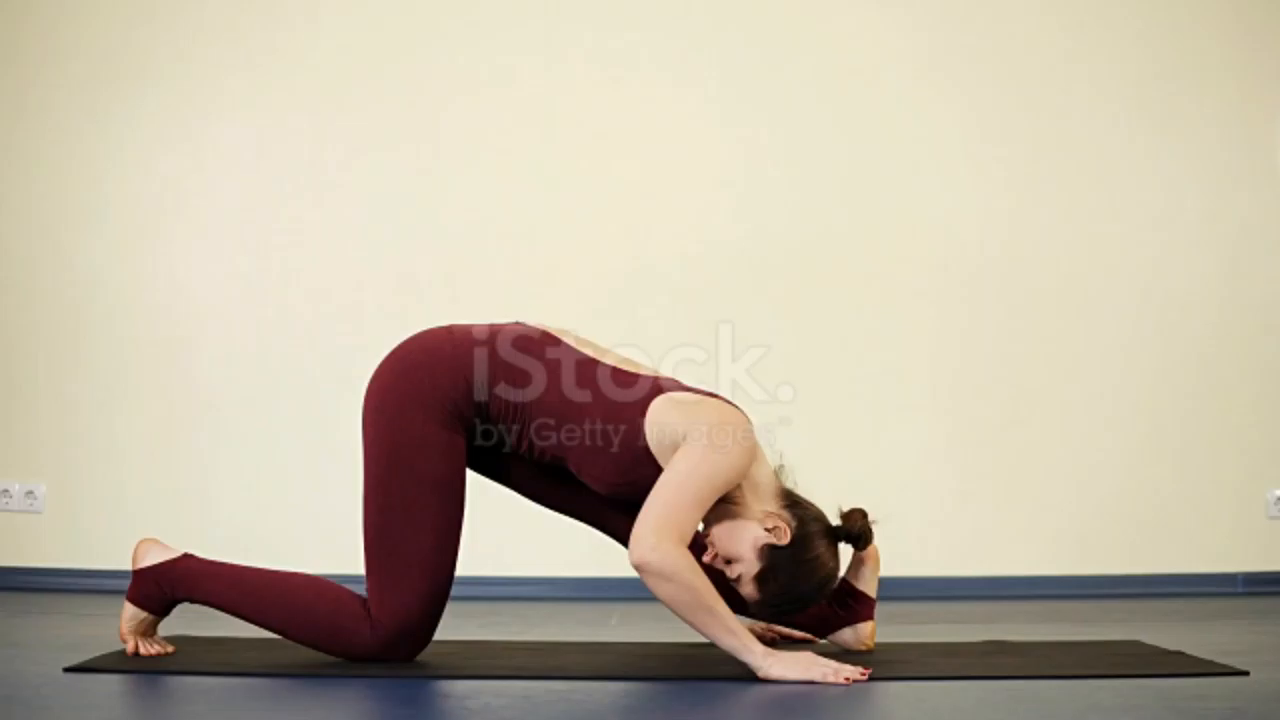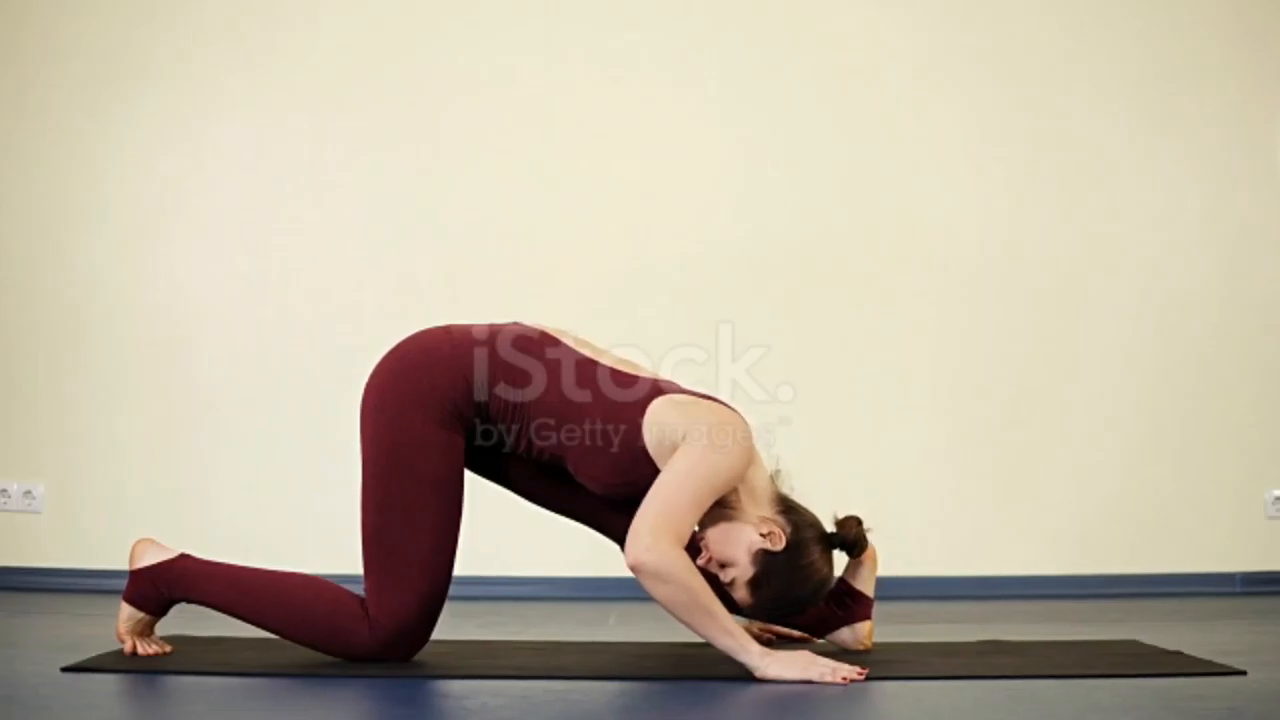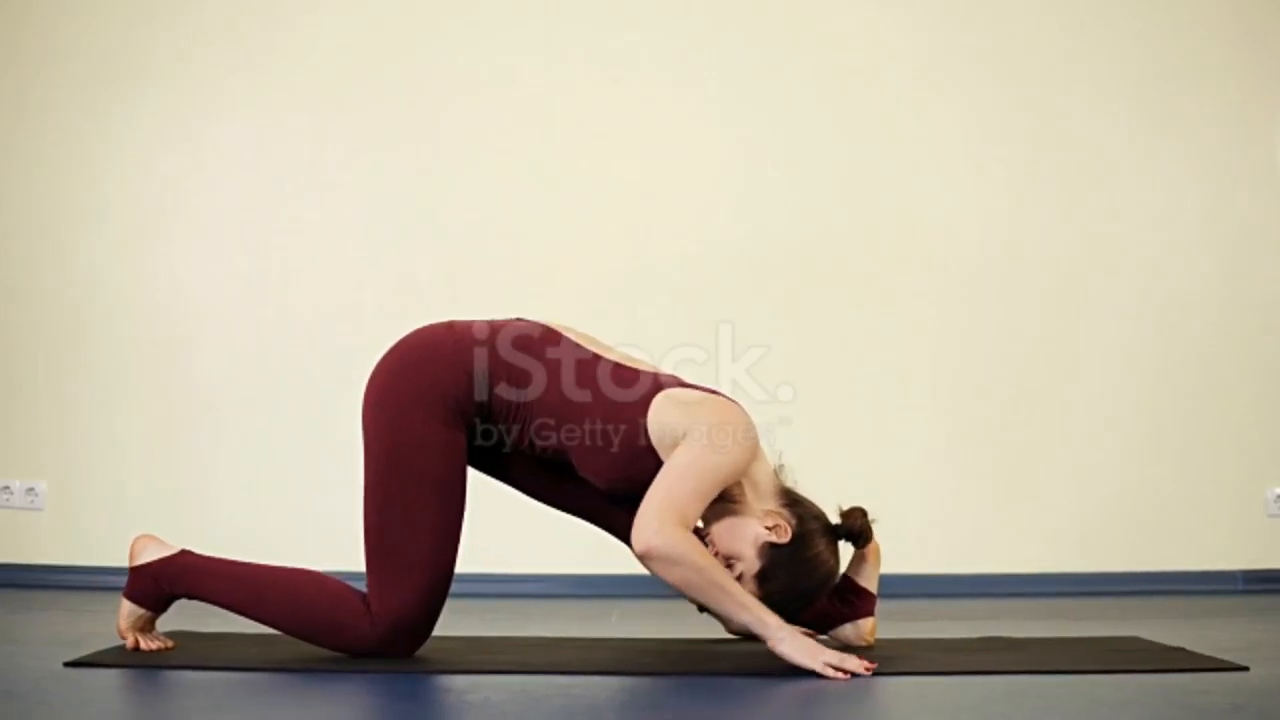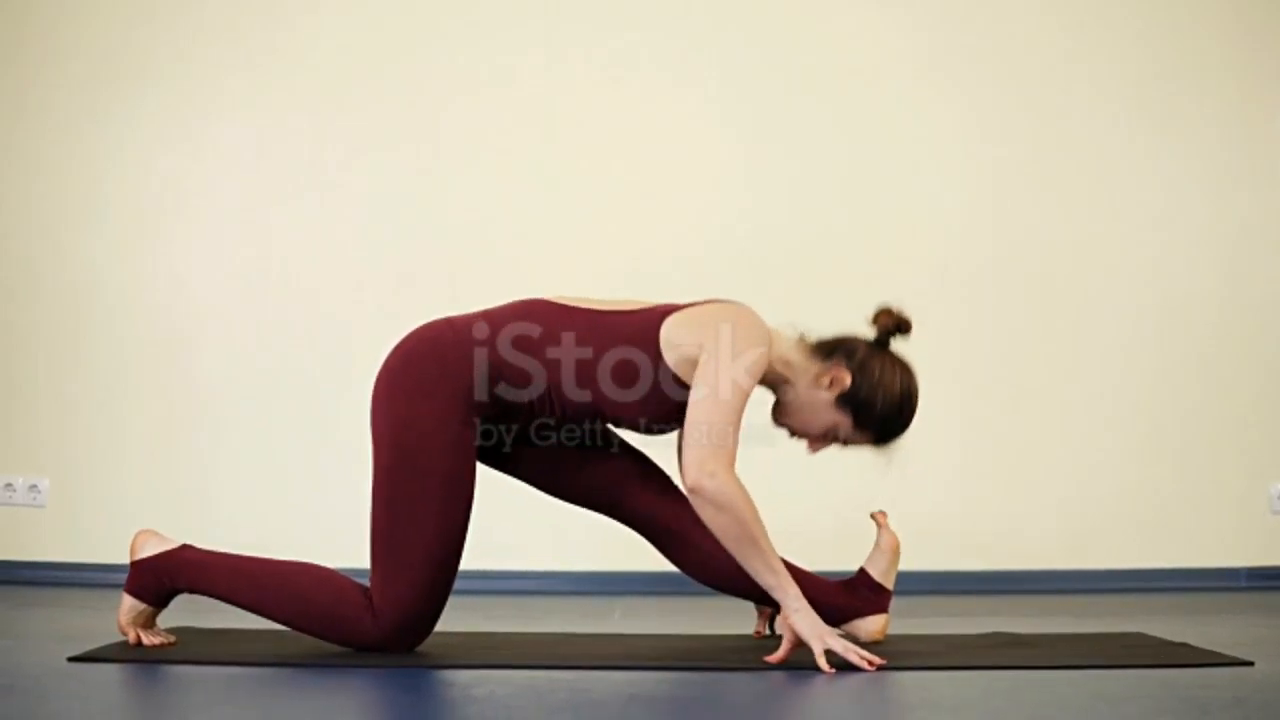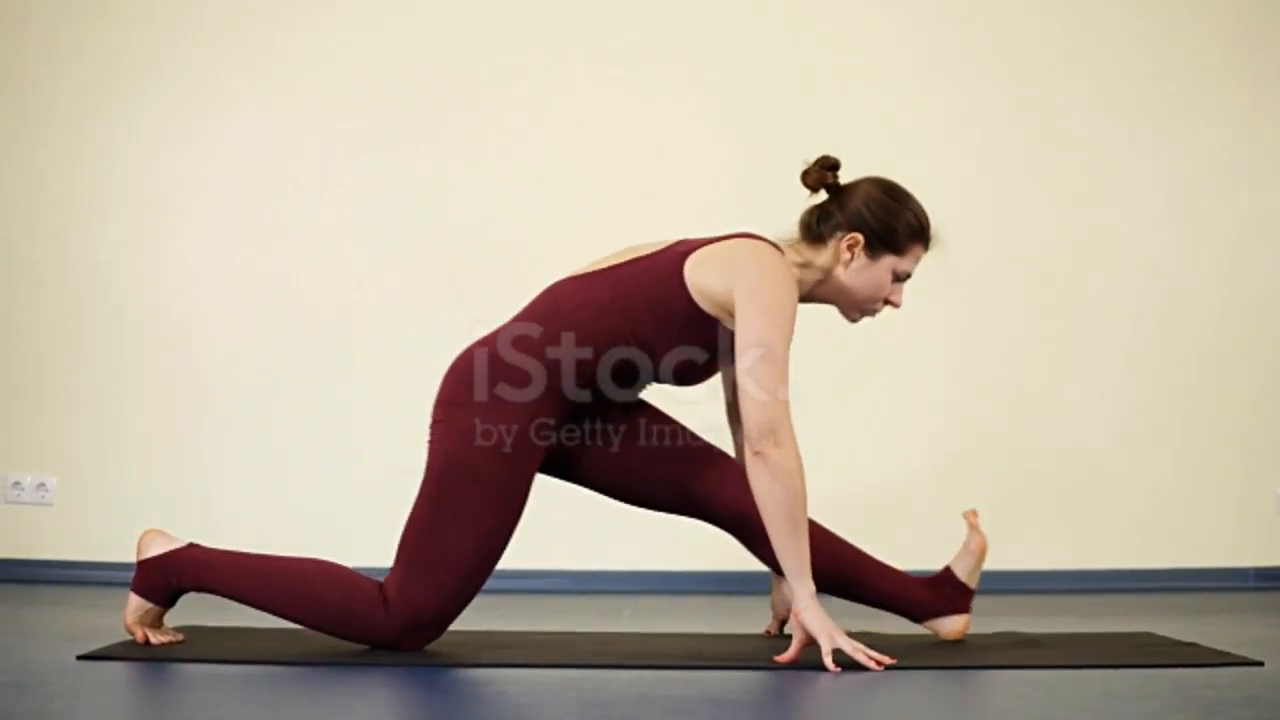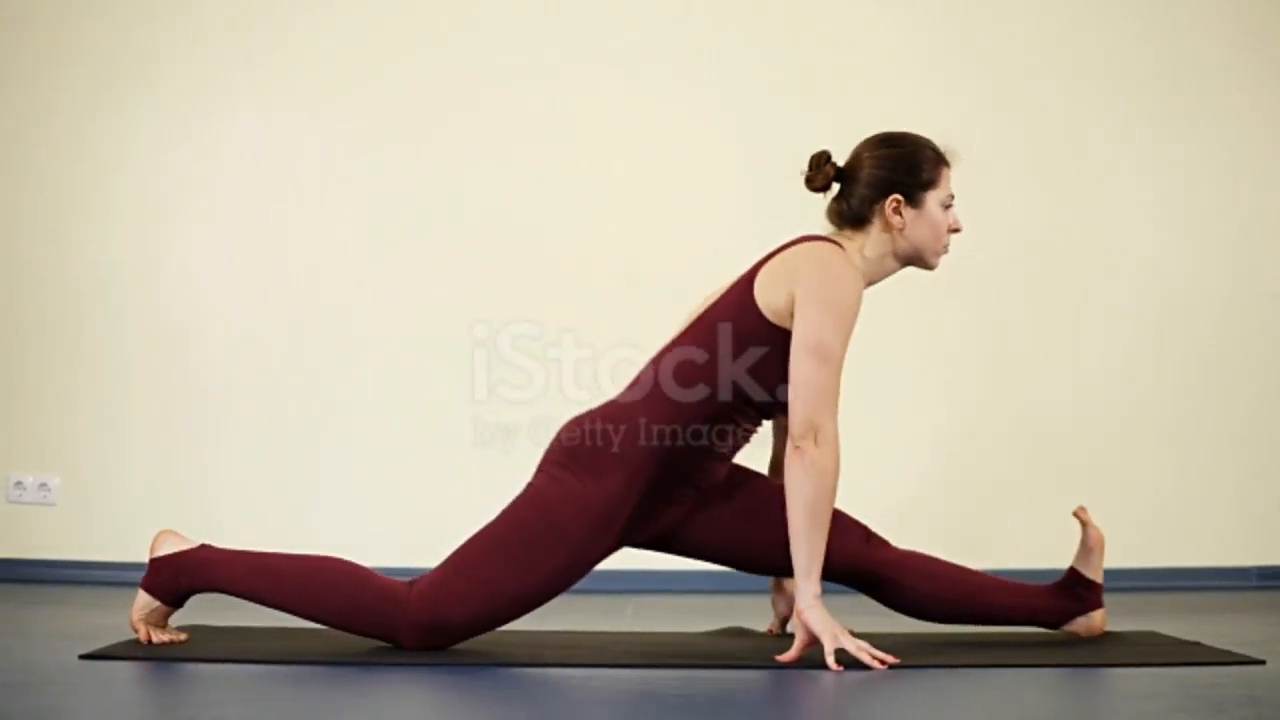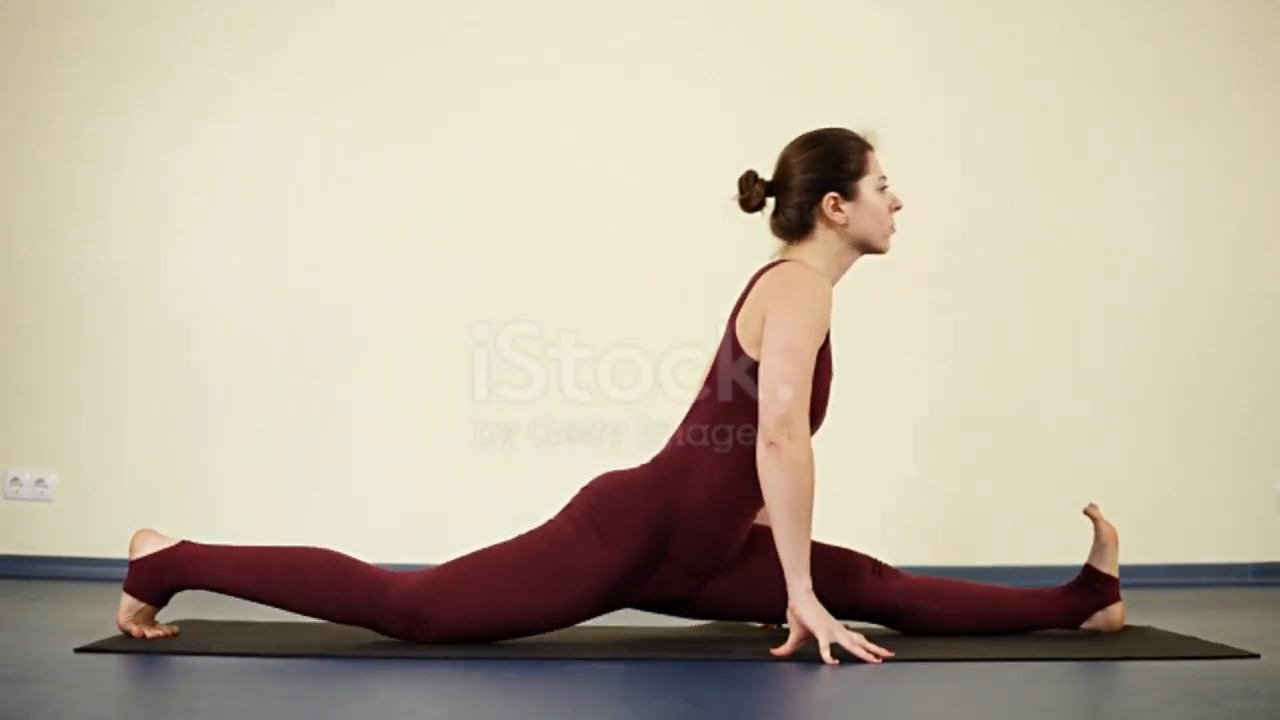
dt=0.5s
person 1, frame 1
left shoulder: (723, 471)
right shoulder: (727, 445)
left elbow: (665, 546)
right elbow: (652, 555)
right wrist: (760, 654)
left hip: (482, 398)
right hip: (430, 386)
right knee: (391, 633)
right ankle: (168, 573)
person 1, frame 2
left shoulder: (702, 463)
right shoulder: (724, 448)
left elbow: (656, 548)
right elbow: (649, 558)
right wrist: (756, 654)
left hip: (481, 393)
right hip: (429, 386)
right knee: (389, 633)
right ankle: (165, 575)
person 1, frame 3
left shoulder: (726, 467)
right shoulder: (729, 440)
left elbow: (664, 537)
right elbow: (657, 543)
right wrist: (767, 624)
left hip: (482, 392)
right hip: (429, 382)
right knee: (392, 629)
right ankle: (164, 571)
person 1, frame 4
left shoulder: (739, 353)
right shoulder: (744, 341)
left elbow: (695, 495)
right elbow: (709, 481)
left wrist: (774, 587)
right wrist: (790, 597)
left hip: (498, 392)
right hip: (437, 386)
right knee: (391, 625)
right ankle: (167, 566)
person 1, frame 5
left shoulder: (756, 277)
right shoulder: (767, 275)
left elbow: (748, 447)
right elbow: (769, 443)
left wrist: (784, 566)
right wrist: (809, 598)
left hip: (566, 404)
right hip: (504, 404)
left knee: (730, 495)
right knee: (401, 620)
left ankle: (932, 601)
right ankle: (174, 563)
person 1, frame 6
left shoulder: (821, 267)
right shoulder: (831, 272)
left elbow: (791, 432)
right elbow: (811, 439)
left wrist: (794, 568)
right wrist: (809, 599)
left hip: (673, 475)
right hip: (606, 469)
left knee: (865, 557)
right knee: (419, 619)
right ankle: (187, 565)
person 1, frame 7
left shoulder: (788, 285)
right shoulder: (800, 287)
right elbow: (780, 438)
left wrist: (785, 577)
right wrist: (801, 597)
left hip: (692, 549)
right hip: (632, 534)
left knee: (887, 595)
right knee: (406, 608)
